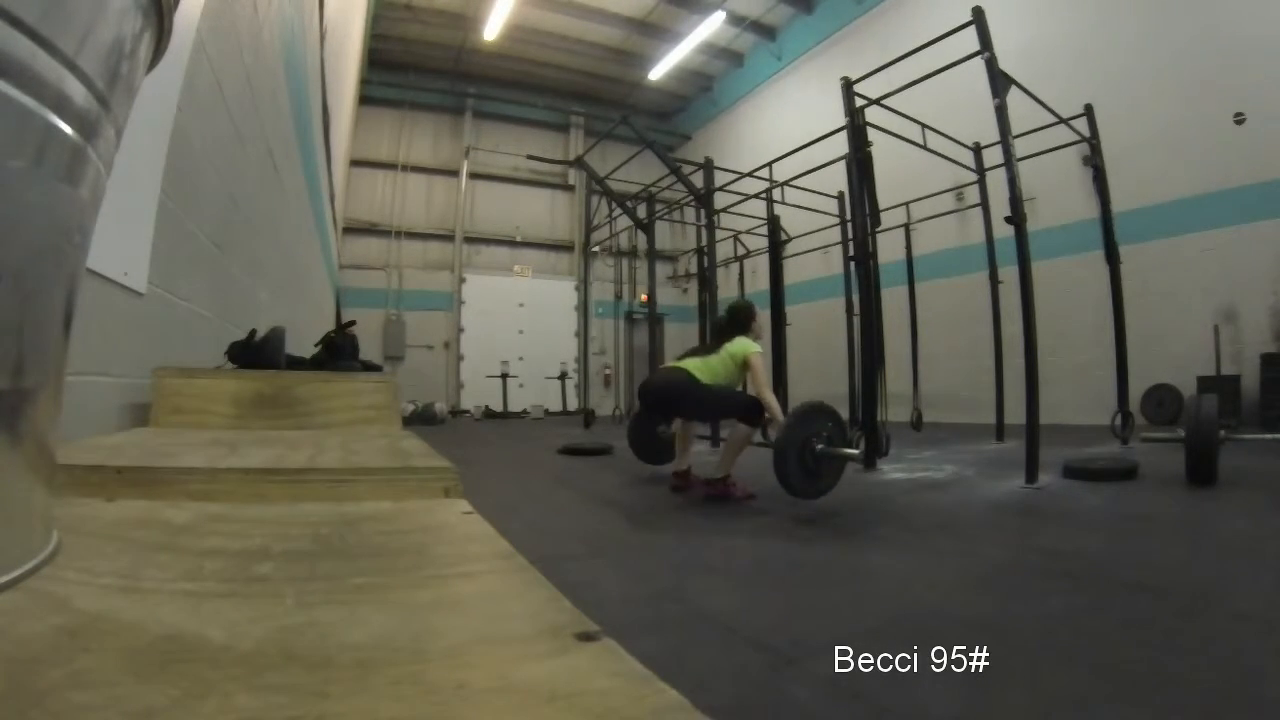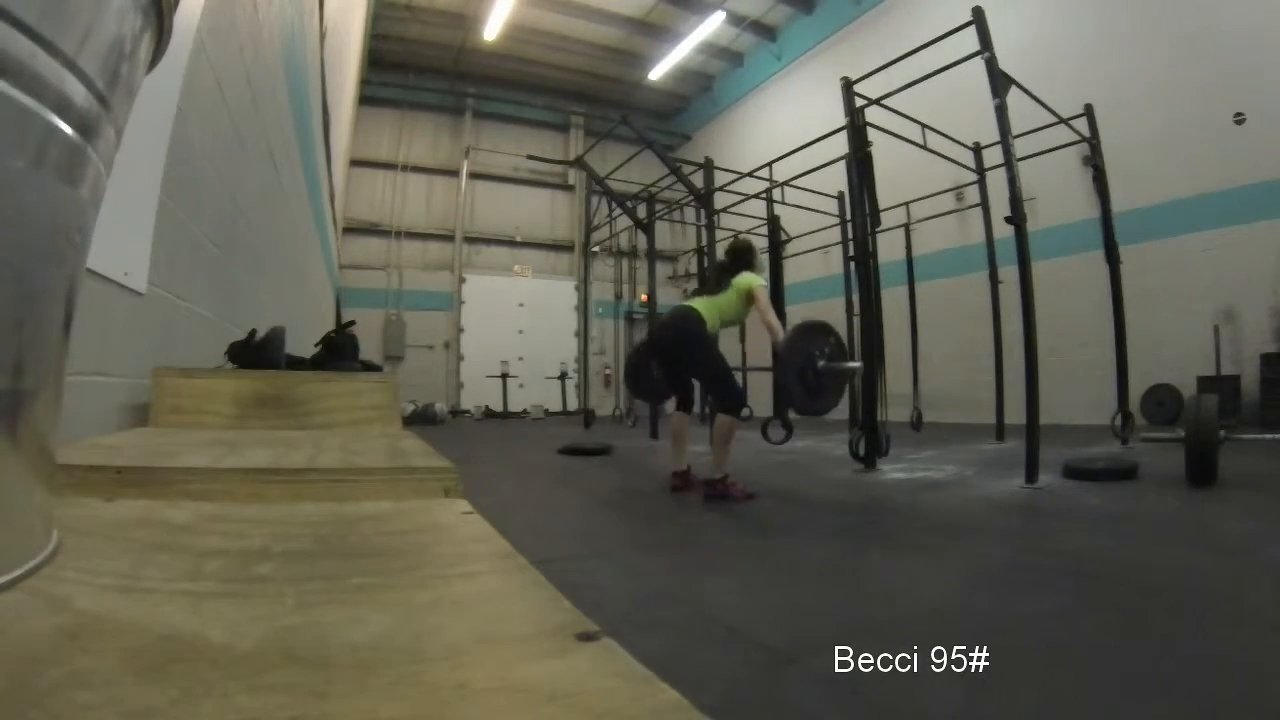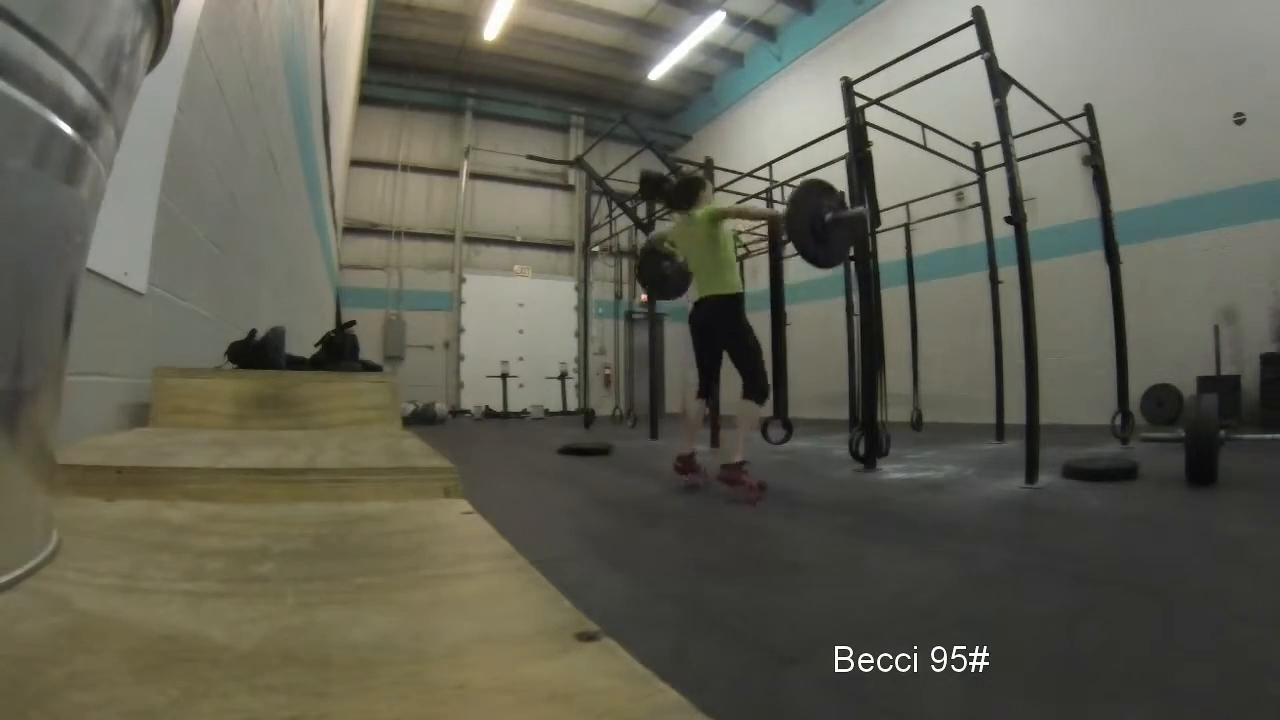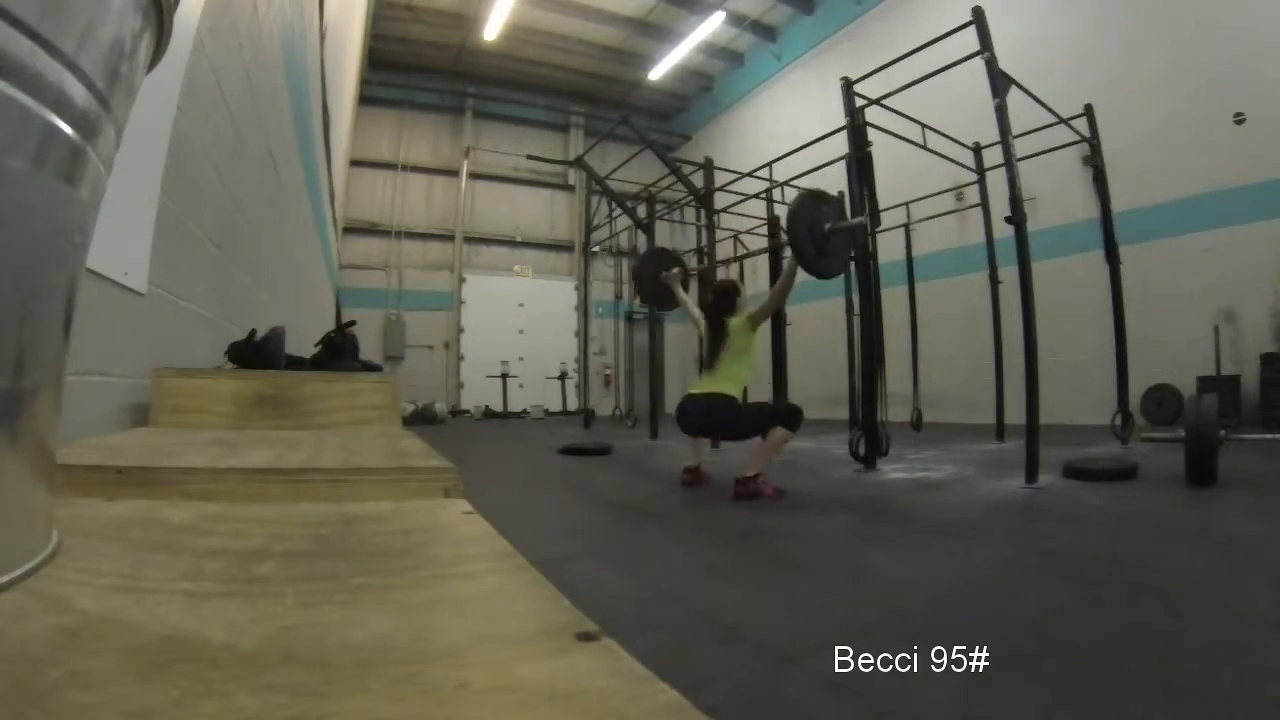
dt=0.4s
person 1, frame 1
left shoulder: (723, 344)
right shoulder: (749, 347)
right elbow: (764, 392)
left hip: (652, 390)
right hip: (678, 388)
left knee: (690, 404)
right knee: (751, 408)
left ankle: (681, 473)
right ankle: (719, 481)
person 1, frame 2
left shoulder: (720, 279)
right shoulder: (753, 281)
right elbow: (769, 316)
left hip: (663, 329)
right hip: (688, 333)
left knee: (684, 398)
right knee: (730, 397)
left ankle: (680, 474)
right ankle: (718, 482)
person 1, frame 3
left shoulder: (678, 226)
right shoulder: (708, 214)
left elbow: (658, 241)
right elbow: (748, 211)
right wrist: (780, 217)
left hip: (701, 314)
right hip: (727, 311)
left knee: (706, 387)
right knee: (757, 387)
left ankle: (686, 456)
right ankle: (735, 464)
person 1, frame 4
left shoulder: (708, 326)
right shoulder: (744, 325)
left elbow: (688, 305)
right elbow: (777, 296)
left wrist: (675, 283)
right wrist: (794, 259)
left hip: (687, 413)
right hip: (716, 414)
right knee: (790, 414)
left ankle: (692, 469)
right ankle: (750, 479)
